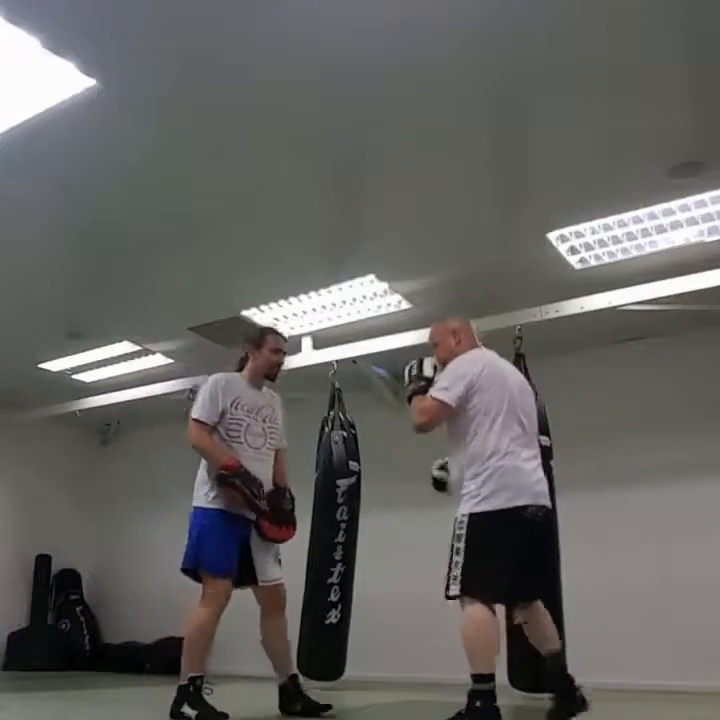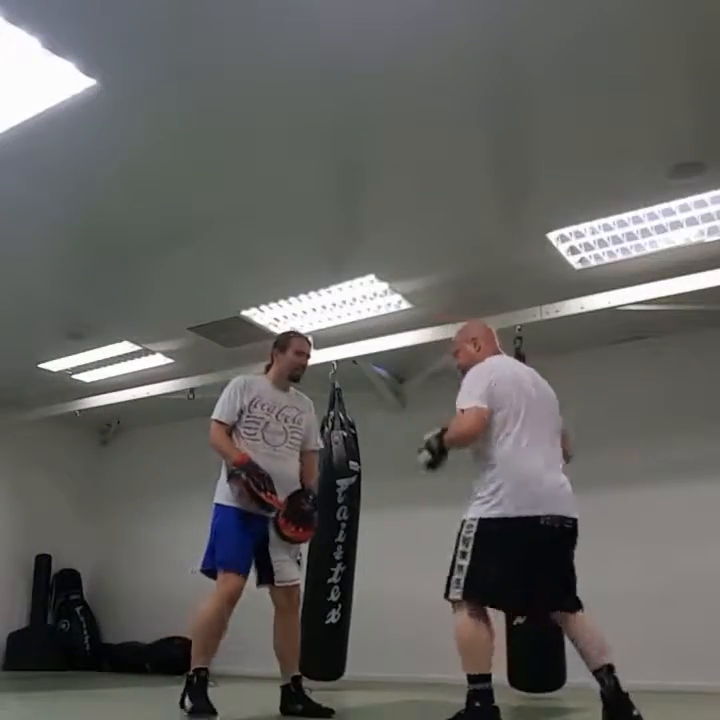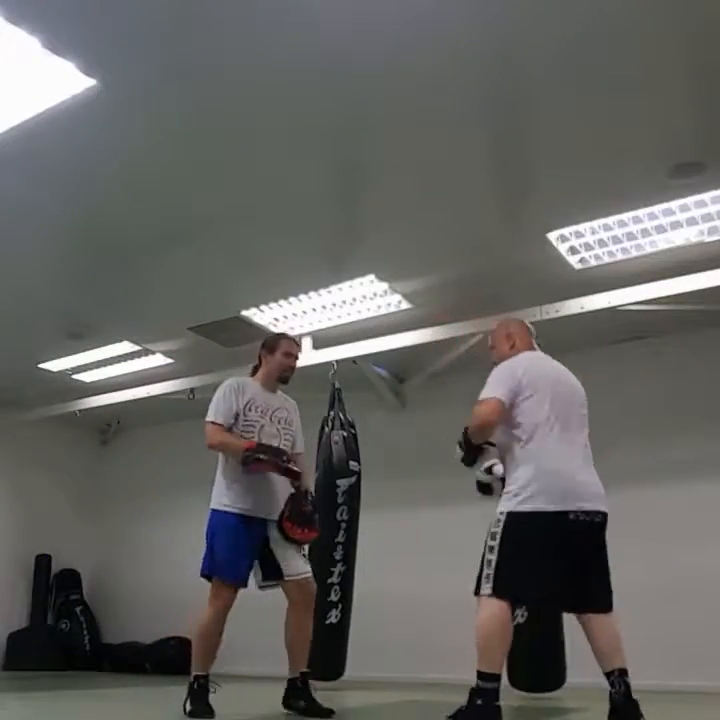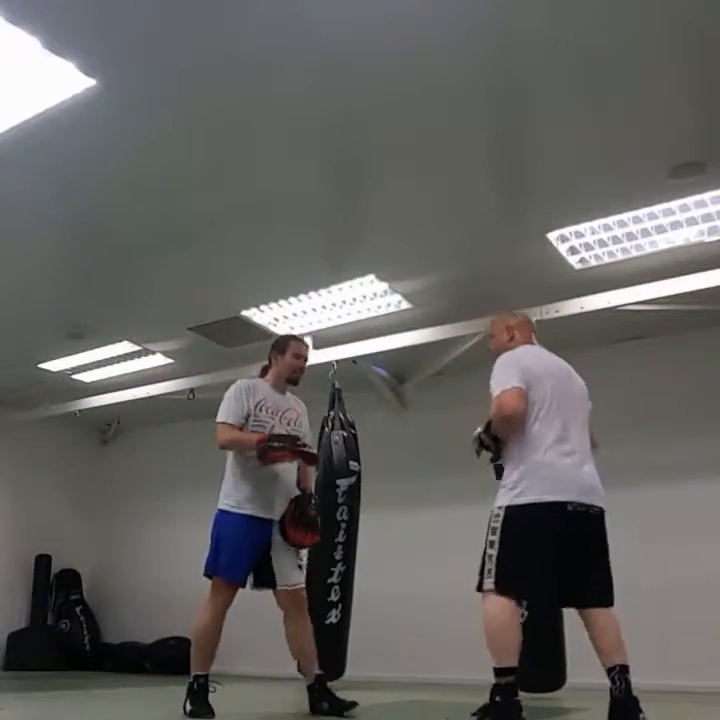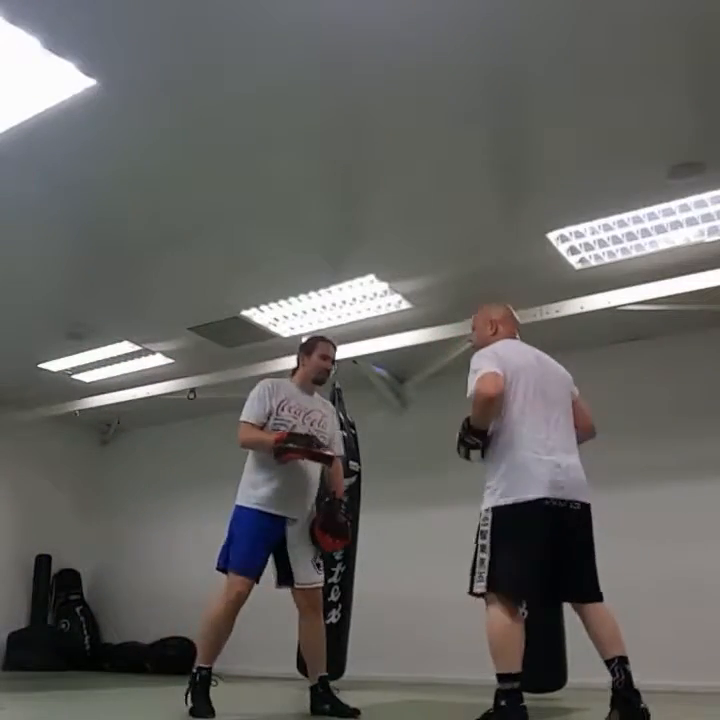
dt=0.3s
person 1, frame 1
left shoulder: (465, 365)
right shoulder: (511, 373)
left elbow: (422, 419)
left wrist: (417, 387)
right wrist: (459, 461)
left hip: (493, 499)
right hip: (530, 498)
left knee: (474, 596)
right knee: (524, 597)
right ankle: (564, 686)
person 1, frame 2
left shoulder: (482, 373)
right shoulder: (539, 382)
left elbow: (467, 427)
right elbow: (564, 450)
left wrist: (438, 443)
left hip: (506, 507)
right hip: (557, 507)
left knee: (468, 601)
right knee: (565, 607)
person 1, frame 3
left shoulder: (511, 369)
right shoulder: (569, 378)
left elbow: (484, 418)
left wrist: (469, 440)
left hip: (533, 501)
right hip: (587, 503)
left knee: (494, 595)
right knee: (594, 605)
person 1, frame 4
left shoulder: (512, 360)
right shoulder: (570, 373)
left elbow: (508, 409)
left wrist: (491, 436)
left hip: (532, 495)
right hip: (584, 496)
left knee: (499, 592)
right knee: (593, 602)
person 1, frame 5
left shoulder: (490, 355)
right shoulder: (553, 366)
left elbow: (489, 392)
right elbow: (586, 427)
left wrist: (472, 431)
left hip: (518, 493)
right hip: (571, 491)
left knee: (501, 596)
right knee: (585, 596)
person 2, frame 1
left shoulder: (273, 402)
right shoulder: (220, 384)
right elbow: (196, 435)
left wrist: (283, 493)
right wrist: (233, 471)
left hip: (257, 512)
right hip: (218, 507)
left knee: (274, 598)
right knee: (215, 594)
person 2, frame 2
left shoulder: (304, 405)
right shoulder: (243, 386)
left elbow: (309, 457)
right elbow: (216, 435)
left wrist: (309, 497)
right hip: (237, 506)
left knee: (289, 598)
right knee: (228, 587)
right ankle: (196, 681)
person 2, frame 3
left shoulder: (289, 406)
right shoulder: (234, 388)
right elbow: (213, 437)
right wrist: (253, 449)
left hip: (279, 514)
right hip: (234, 509)
left knee: (304, 593)
right knee: (222, 596)
left ankle: (297, 688)
right ankle: (198, 688)
person 2, frame 4
left shoulder: (298, 407)
right shoulder: (245, 389)
right elbow: (224, 437)
right wrist: (265, 442)
left hip: (282, 516)
right hip: (240, 510)
left knee: (295, 601)
right knee: (220, 596)
right ankle: (197, 689)
person 2, frame 5
left shoulder: (327, 411)
right shoulder: (270, 389)
left elbow: (334, 463)
right elbow: (245, 436)
left wrist: (338, 504)
right wrist: (282, 441)
left hip: (302, 517)
right hip: (257, 507)
left knee: (312, 600)
right knee: (235, 592)
right ankle: (200, 681)
